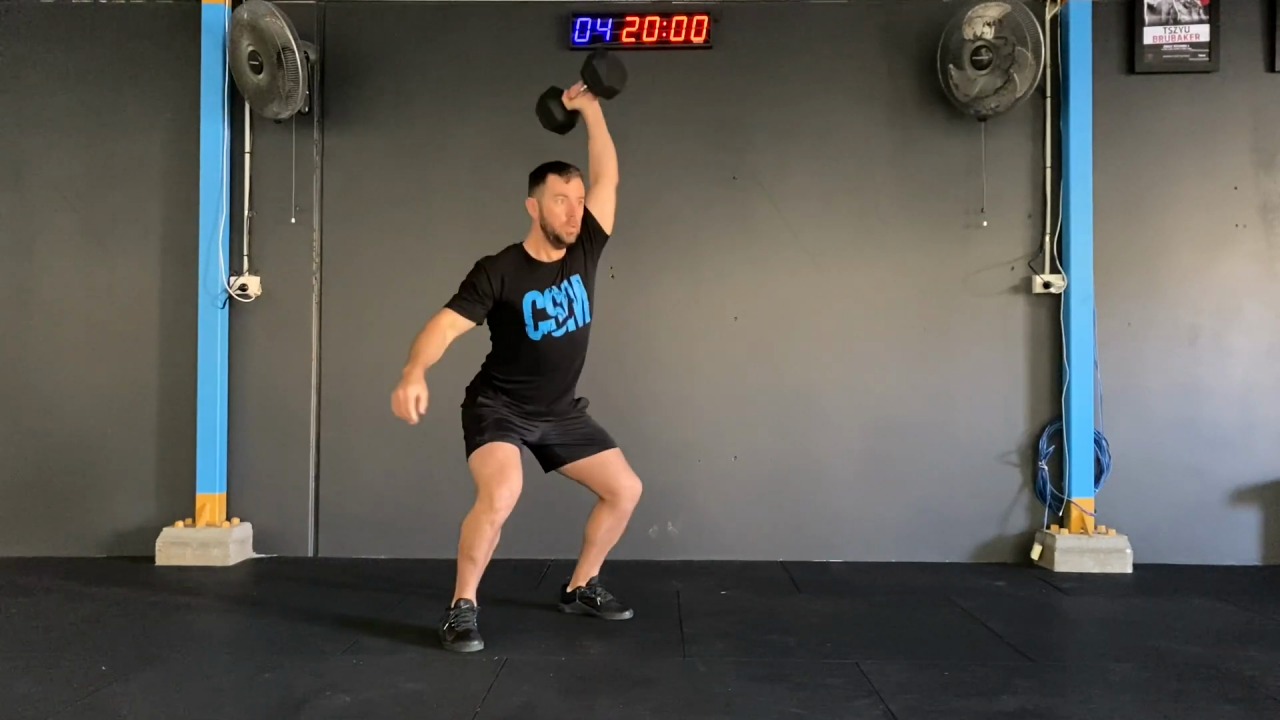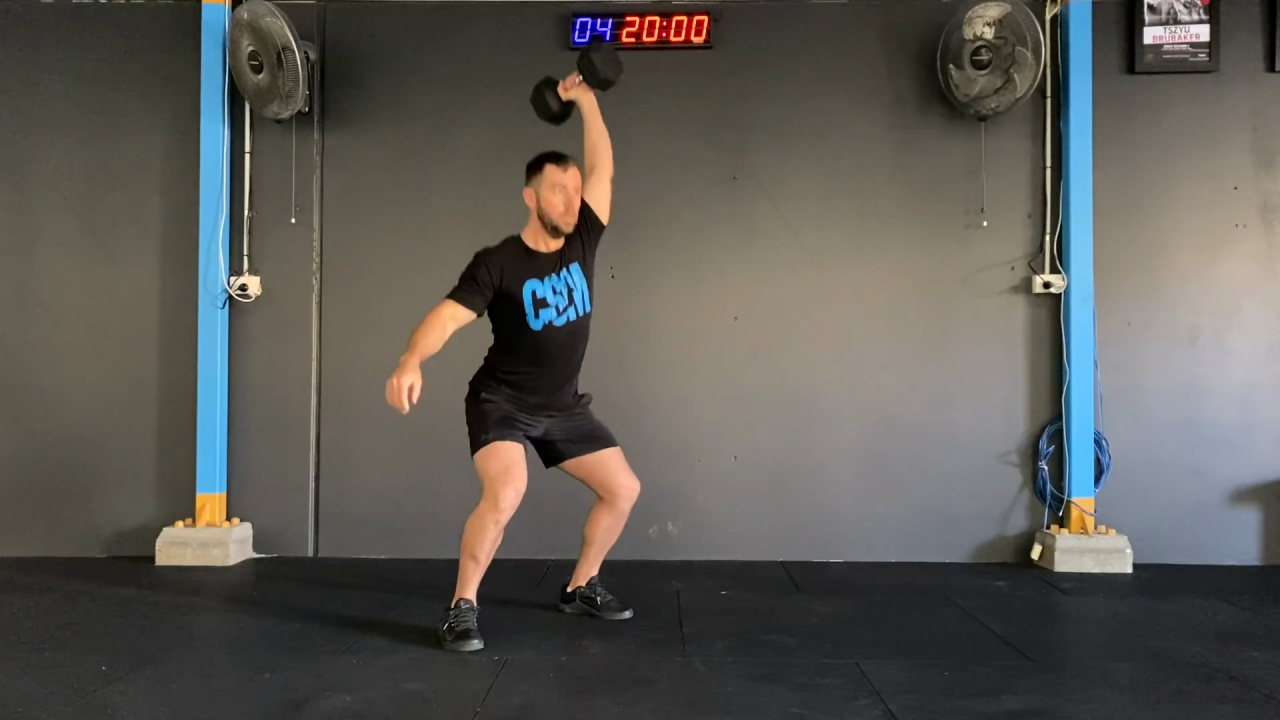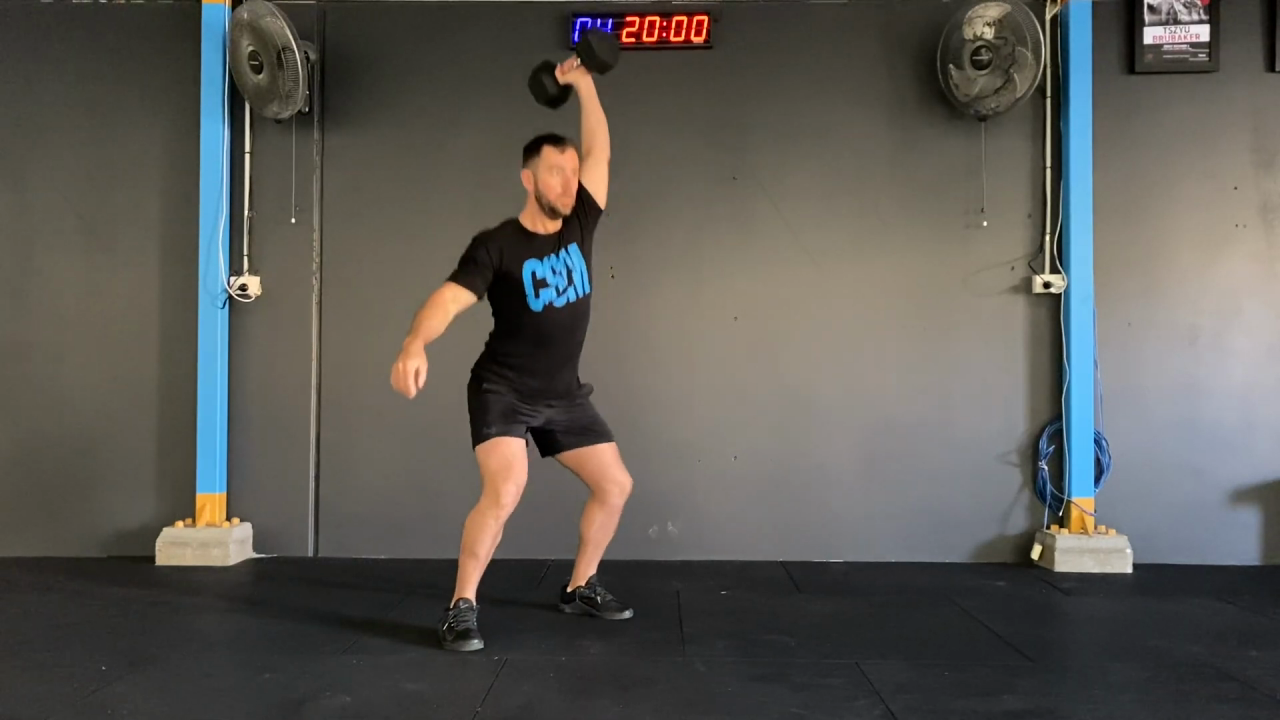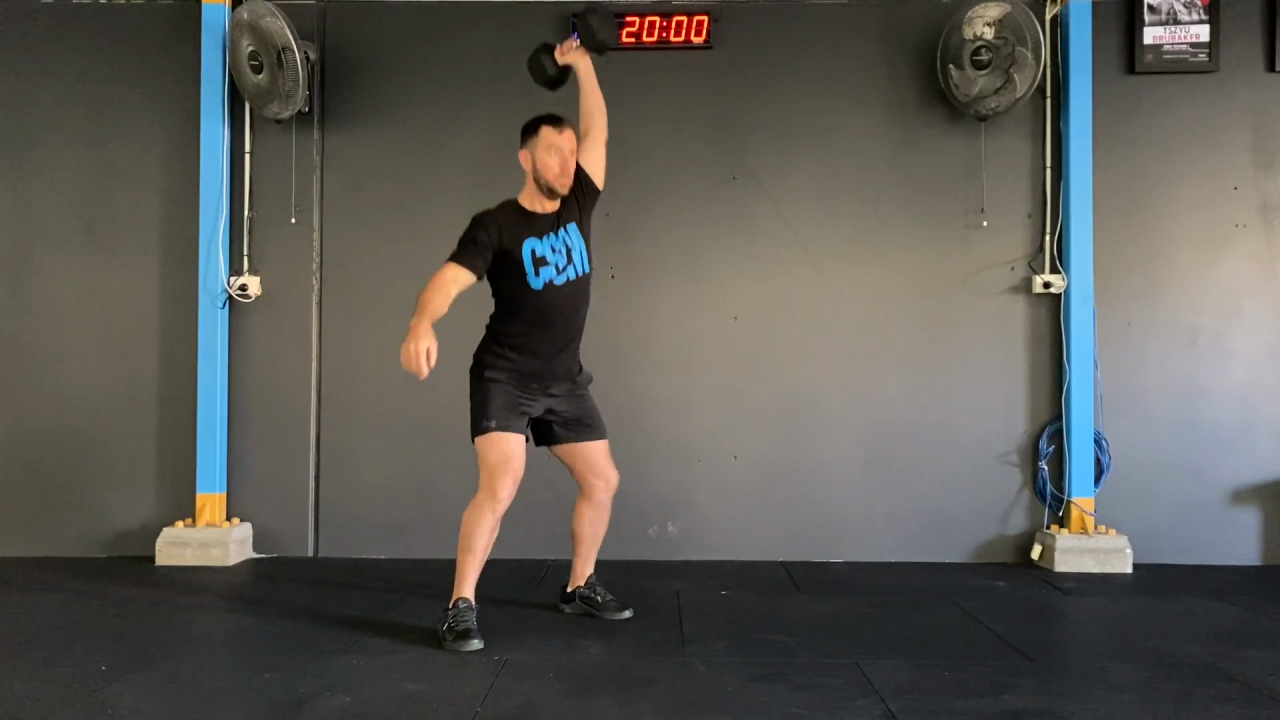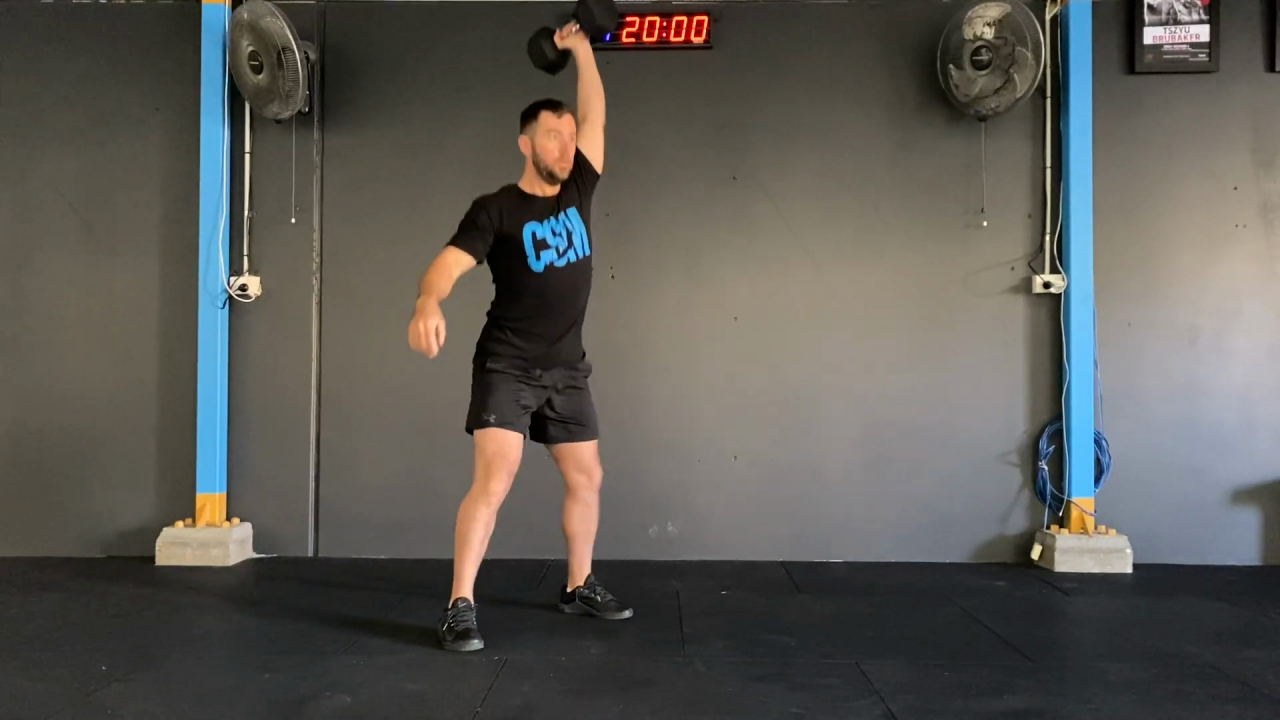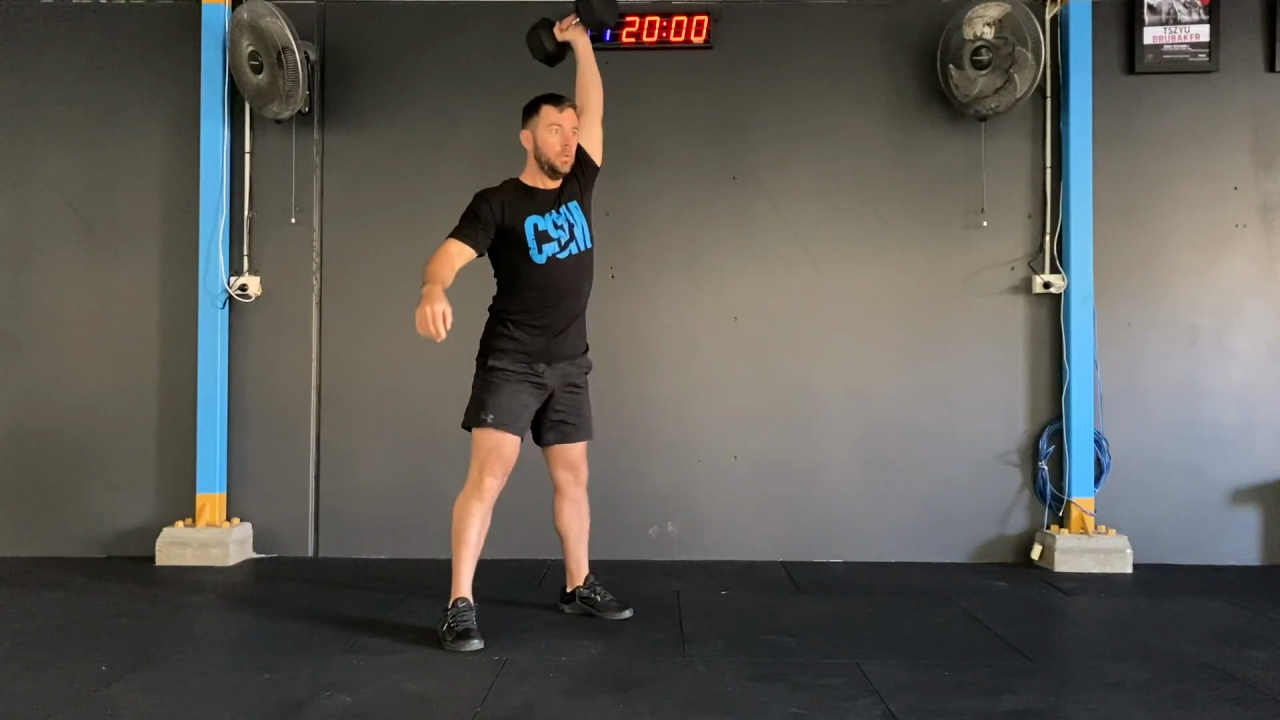
dt=0.1s
person 1, frame 1
left shoulder: (585, 251)
right shoulder: (500, 272)
left elbow: (608, 180)
right elbow: (444, 325)
left wrist: (591, 111)
right wrist: (413, 374)
left hip: (559, 411)
right hip: (498, 407)
left knee: (625, 490)
right knee: (500, 495)
left ankle: (581, 587)
right ankle: (462, 607)
person 1, frame 2
left shoulder: (583, 241)
right shoulder: (498, 263)
left elbow: (603, 170)
right elbow: (445, 317)
left wrist: (586, 101)
right wrist: (410, 362)
left hip: (562, 405)
right hip: (501, 403)
left knee: (623, 489)
right knee: (505, 496)
left ankle: (581, 586)
right ankle: (462, 606)
person 1, frame 3
left shoulder: (580, 224)
right shoulder: (497, 245)
left elbow: (601, 153)
right elbow: (447, 300)
left wrist: (584, 86)
right wrist: (415, 346)
left hip: (564, 394)
right hip: (504, 392)
left knee: (614, 486)
right knee: (503, 493)
left ankle: (581, 586)
right ankle: (461, 606)
person 1, frame 4
left shoulder: (578, 205)
right shoulder: (496, 226)
left elbow: (598, 134)
right elbow: (449, 281)
left wrist: (582, 66)
right wrist: (422, 324)
left hip: (565, 379)
right hip: (505, 379)
left knee: (602, 481)
right knee: (500, 489)
left ankle: (580, 585)
right ankle: (461, 605)
person 1, frame 5
left shoulder: (578, 190)
right shoulder: (497, 210)
left elbow: (596, 117)
right elbow: (448, 263)
left wrist: (582, 51)
right wrist: (428, 304)
left hip: (567, 369)
right hip: (507, 367)
left knee: (584, 478)
right knee: (494, 481)
left ankle: (579, 586)
right ankle: (460, 604)
person 1, frame 6
left shoulder: (579, 184)
right shoulder: (498, 203)
left elbow: (594, 110)
right elbow: (450, 255)
left wrist: (580, 44)
right wrist: (433, 290)
left hip: (570, 364)
right hip: (510, 365)
left knee: (572, 479)
right knee: (488, 479)
left ankle: (579, 586)
right ankle: (459, 604)
